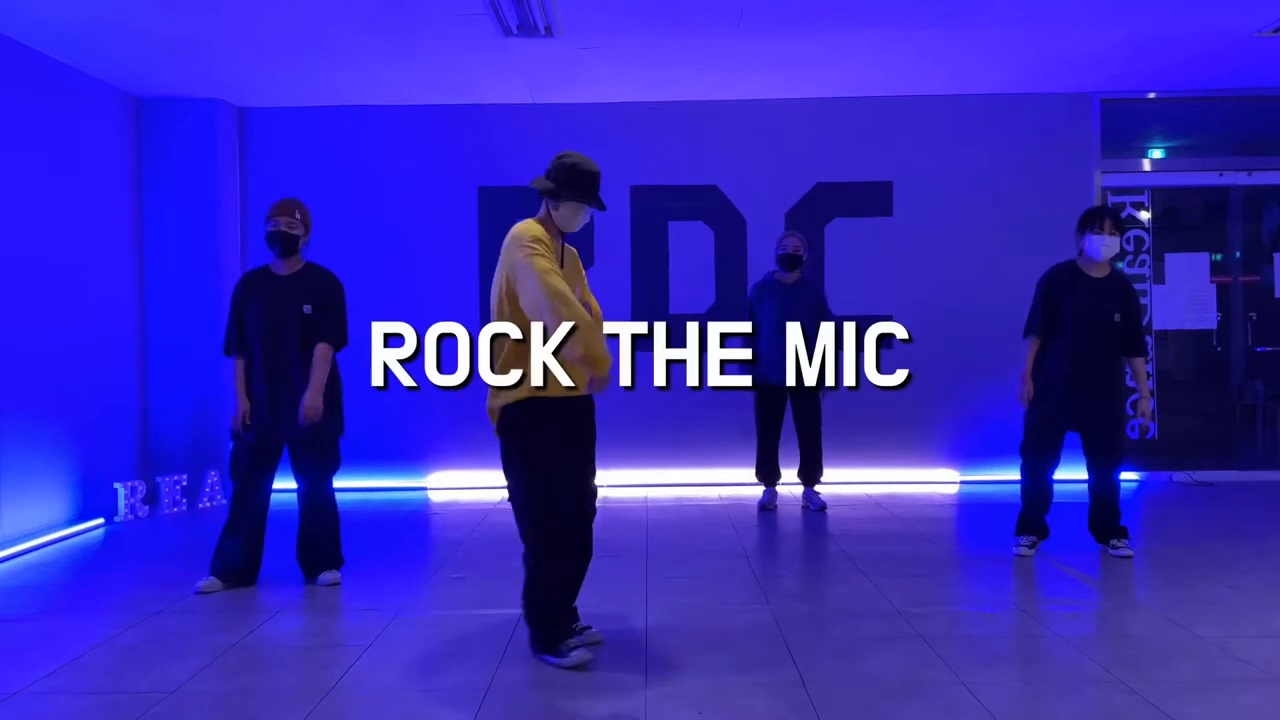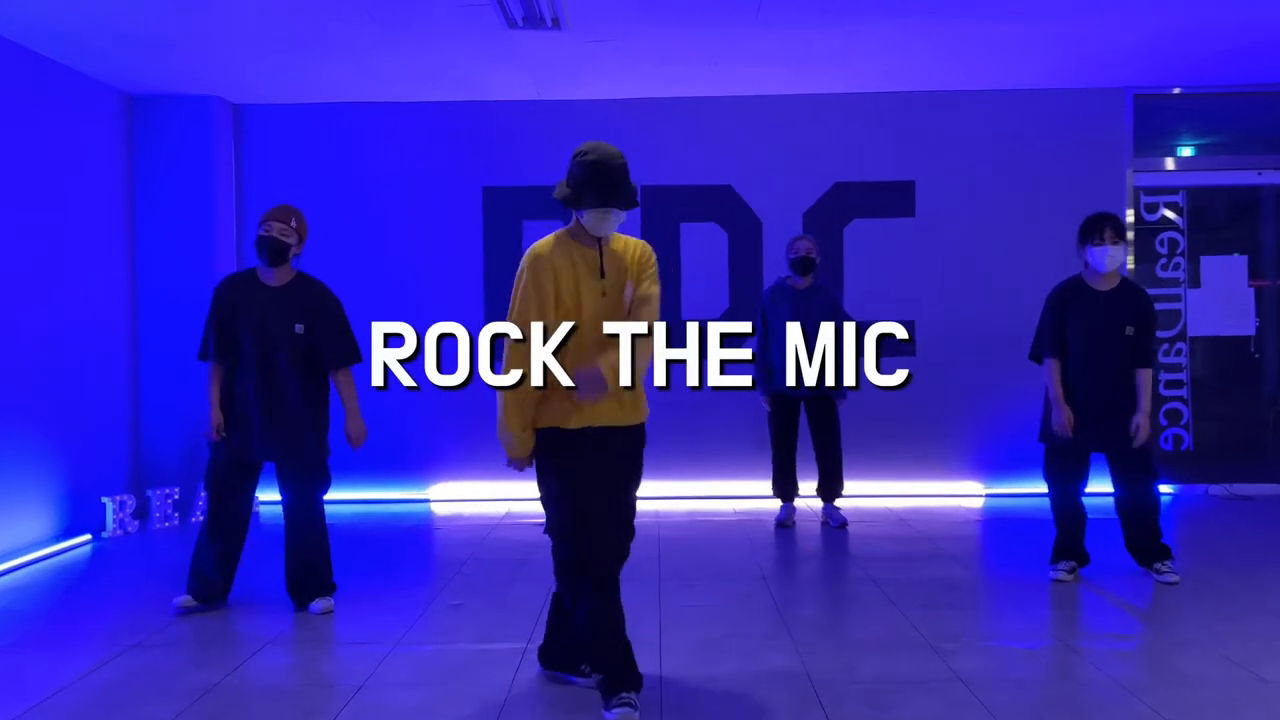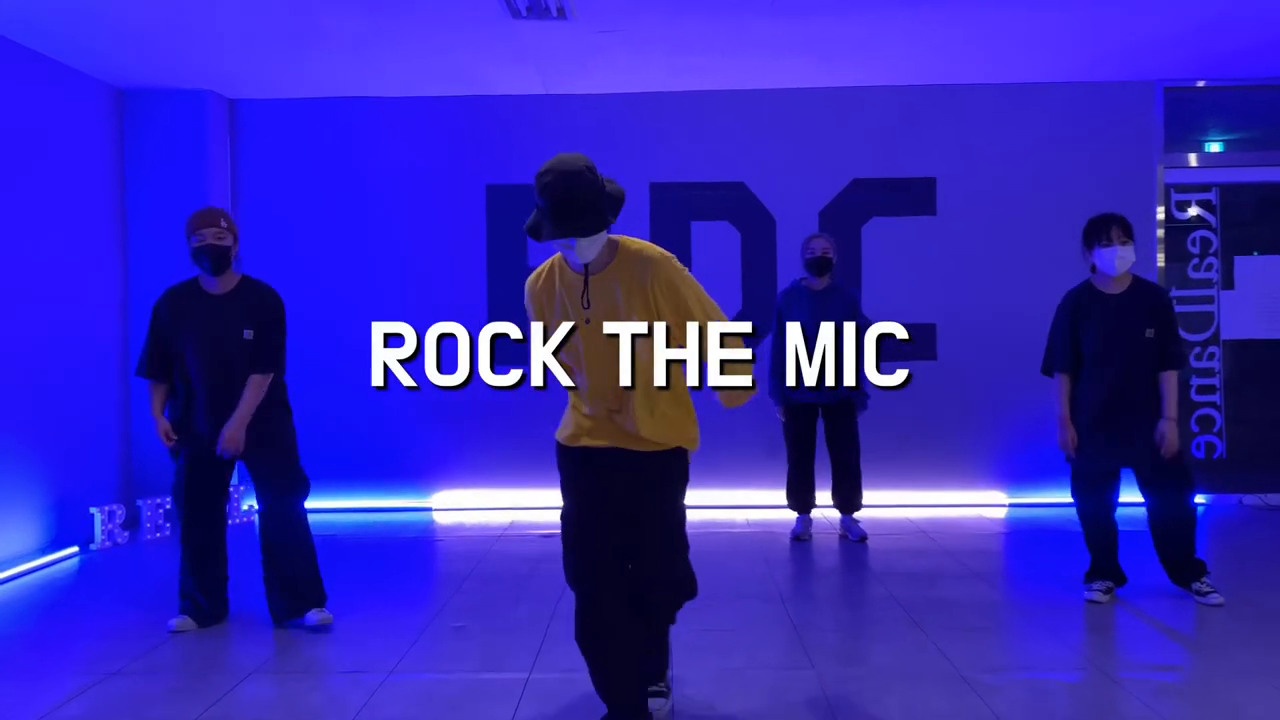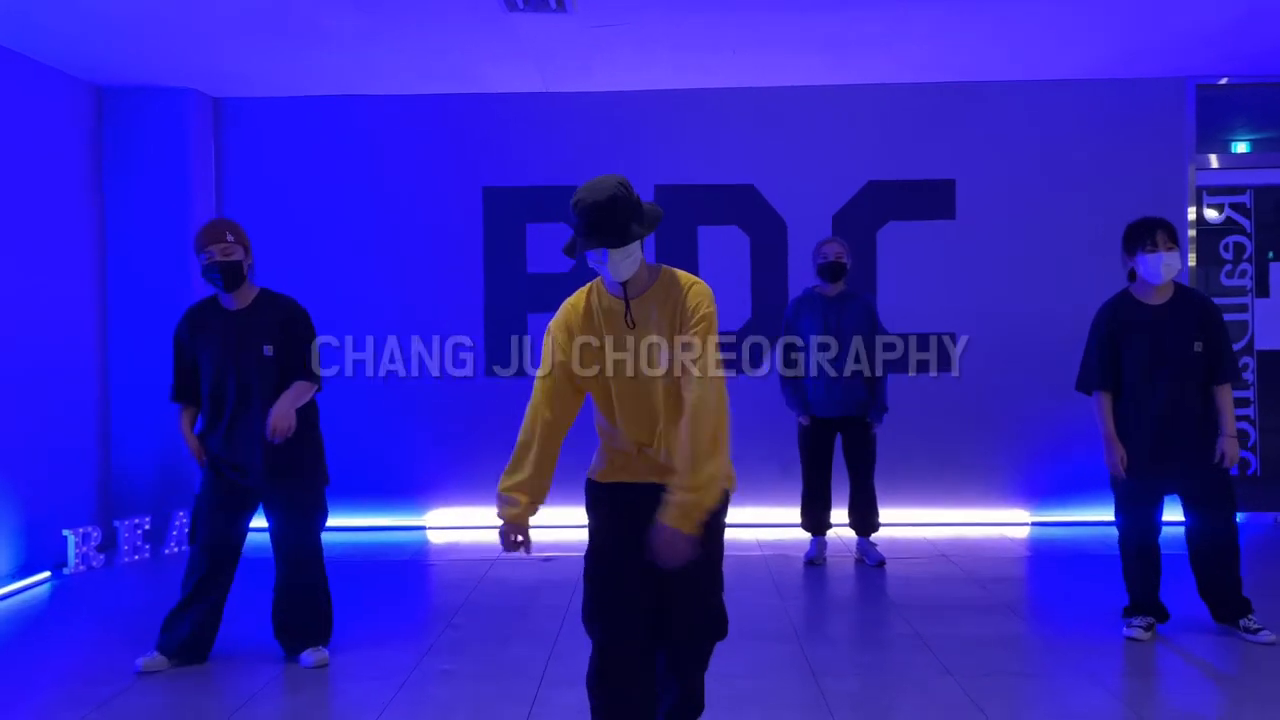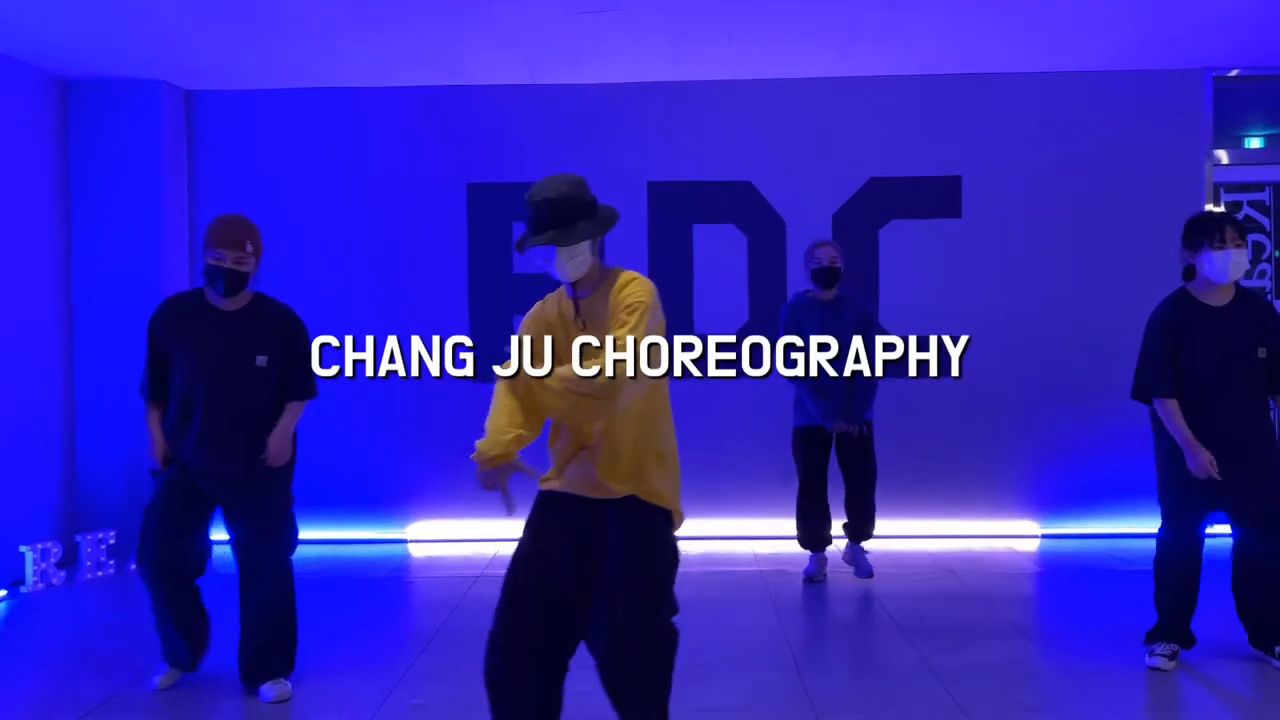
dt=0.5s
person 1, frame 1
left shoulder: (568, 255)
right shoulder: (526, 239)
left elbow: (584, 323)
right elbow: (549, 306)
left wrist: (591, 316)
right wrist: (593, 356)
left hip: (568, 397)
right hip: (527, 402)
left knee: (576, 515)
right knee: (547, 519)
left ankle: (557, 616)
person 1, frame 2
left shoulder: (638, 254)
right shoulder: (544, 258)
left elbow: (645, 332)
right elbow: (522, 351)
left wrist: (607, 371)
right wrist: (517, 435)
left hip: (623, 427)
right hip: (564, 431)
left knee: (606, 551)
right knee: (590, 558)
left ankle: (564, 653)
person 1, frame 3
left shoulder: (654, 268)
right shoulder: (541, 286)
left elbow: (714, 331)
left wrist: (734, 389)
left hip: (657, 449)
right hip: (584, 450)
left knee: (660, 582)
right knee: (596, 596)
left ankle: (650, 668)
person 1, frame 4
left shoulder: (689, 297)
right shoulder: (575, 314)
left elbow: (705, 400)
right elbow: (546, 410)
left wrist: (689, 501)
right wrist: (518, 498)
left hip: (691, 494)
right hip: (619, 487)
left knee: (689, 635)
right knee: (616, 638)
person 1, frame 5
left shoulder: (633, 294)
right shoulder: (541, 316)
left elbow: (608, 385)
right elbow: (516, 389)
left wrist: (531, 376)
right wrist: (497, 452)
left hip: (636, 495)
right hip: (566, 493)
left knee: (630, 654)
right knee: (517, 647)
person 2, frame 1
left shoulder: (324, 284)
right shoulder: (249, 286)
left elbow: (326, 344)
right elbow: (239, 348)
left wrist: (315, 390)
right wrist: (240, 396)
left hip: (310, 405)
right hip: (261, 405)
left knee: (316, 485)
right knee: (247, 487)
left ankle: (322, 564)
person 2, frame 2
left shoulder: (318, 297)
right shoulder: (231, 291)
left elbow: (339, 363)
right elbow: (217, 356)
left wrist: (352, 415)
right wrist: (214, 406)
left hip: (299, 420)
right hip: (240, 416)
left knee: (304, 504)
right knee: (224, 501)
left ankle: (313, 590)
right ankle: (205, 588)
person 2, frame 3
left shoulder: (264, 300)
right shoulder: (172, 304)
left elbow: (265, 369)
right elbow: (158, 369)
left wrist: (240, 421)
right wrist: (159, 414)
left hip: (263, 426)
right hip: (198, 429)
left knee: (283, 510)
right knee: (198, 519)
left ankle: (305, 602)
right ankle: (200, 607)
person 2, frame 4
left shoulder: (286, 313)
right shoulder: (194, 322)
left elbow: (310, 377)
right elbow: (188, 389)
left wrist: (288, 404)
right wrist: (188, 431)
left hip: (287, 453)
right hip: (225, 453)
left knee: (298, 544)
right knee: (210, 547)
left ankle: (306, 638)
right ankle: (181, 644)
person 2, frame 5
left shoulder: (281, 322)
right shoulder: (172, 316)
left elbow: (302, 389)
right elbow: (154, 387)
left wrist: (284, 429)
right wrist: (156, 434)
left hip: (257, 468)
right hip: (186, 463)
left knee: (266, 568)
right knee: (159, 555)
left ankle: (269, 669)
right ankle: (184, 651)
person 3, frame 1
left shoulder: (1123, 289)
right shoulder: (1057, 279)
left elbow: (1134, 347)
right elbow: (1036, 331)
left wrist: (1144, 393)
right wrist: (1027, 375)
left hip: (1103, 390)
right hip: (1052, 386)
left knee: (1106, 463)
right knee: (1038, 460)
left ankle: (1109, 531)
right ankle: (1030, 530)
person 3, frame 2
left shoulder: (1137, 299)
right shoulder: (1064, 295)
left elbow: (1144, 361)
right elbow: (1050, 355)
left wrist: (1144, 410)
right wrist: (1058, 403)
left hip: (1122, 409)
right hip: (1072, 408)
left knee: (1139, 482)
right knee: (1064, 483)
left ankle: (1153, 555)
right ankle: (1069, 555)
person 3, frame 3
left shoulder: (1154, 298)
right shoulder: (1075, 303)
left elbow: (1169, 364)
right elbow: (1062, 368)
left wrist: (1169, 417)
right wrist: (1064, 420)
left hip: (1147, 420)
right hip: (1093, 423)
left knee: (1173, 496)
right knee: (1093, 501)
left ankle: (1190, 573)
right ankle: (1104, 574)
person 3, frame 4
left shoulder: (1200, 308)
right shoulder: (1113, 314)
left elbow: (1221, 378)
right elbow: (1101, 385)
left wrist: (1228, 432)
right wrist: (1111, 440)
left hip: (1198, 439)
right hip: (1137, 443)
left knee: (1216, 524)
right knee: (1137, 528)
left ankle: (1232, 609)
right ankle: (1144, 609)
person 3, frame 5
right shoulder: (1170, 316)
right elbow: (1160, 393)
right wrist: (1189, 446)
right hip: (1190, 456)
right knee: (1180, 544)
right ankle: (1169, 634)
person 4, frame 1
left shoulder: (813, 292)
right shoulder: (760, 290)
right elbow: (751, 334)
right wrist: (750, 374)
right hip: (769, 377)
left knee: (809, 433)
right knee: (767, 433)
left ankle: (810, 489)
right ankle: (769, 489)
person 4, frame 2
left shoulder: (827, 298)
right shoulder: (772, 296)
right elbow: (763, 343)
left wrist: (839, 387)
right wrist: (764, 385)
left hip: (820, 386)
right hip: (782, 387)
left knee: (828, 445)
right knee: (783, 446)
left ankle: (829, 504)
right ankle: (787, 504)
person 4, frame 3
left shoulder: (846, 299)
right shoulder: (787, 299)
right elbow: (778, 350)
left wrist: (860, 395)
right wrist: (777, 395)
left hip: (839, 394)
right hip: (797, 394)
left knee: (846, 456)
right knee: (800, 458)
left ankle: (847, 517)
right ankle: (803, 517)
person 4, frame 4
left shoulder: (862, 307)
right shoulder: (800, 307)
left elbow: (875, 361)
right elbow: (789, 360)
left wrist: (878, 409)
right wrist: (797, 405)
left hip: (857, 409)
right hip: (815, 410)
left knee: (862, 475)
right knee: (815, 477)
left ankle: (864, 540)
right ankle: (818, 539)
person 4, frame 5
left shoulder: (857, 311)
right shoulder: (795, 311)
left wrist: (858, 411)
right wrist: (827, 414)
left hip: (854, 417)
right hip: (811, 419)
left knee: (863, 481)
right knee: (811, 488)
left ankle: (855, 546)
right ankle: (817, 554)
